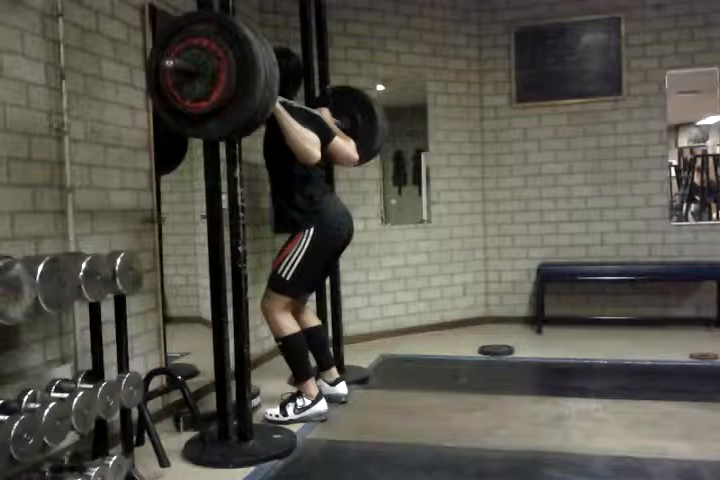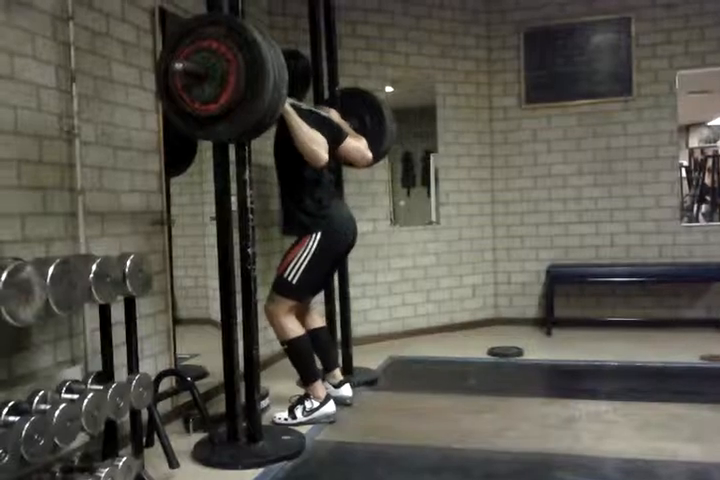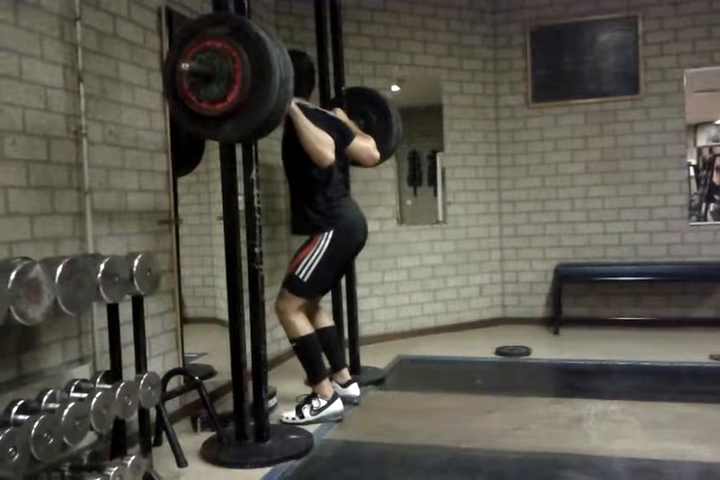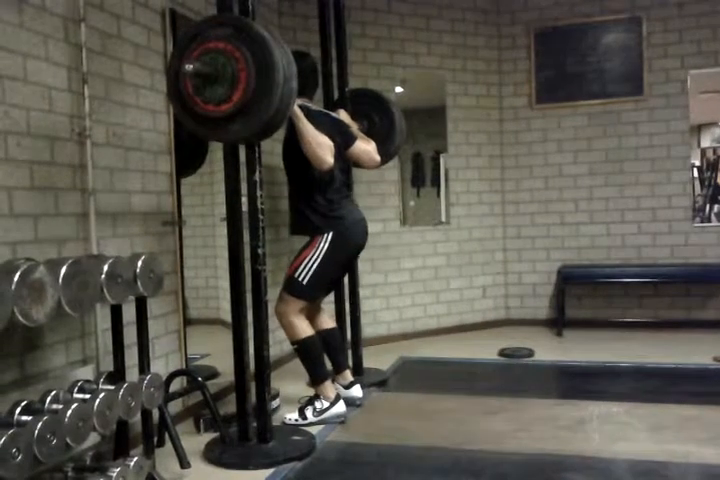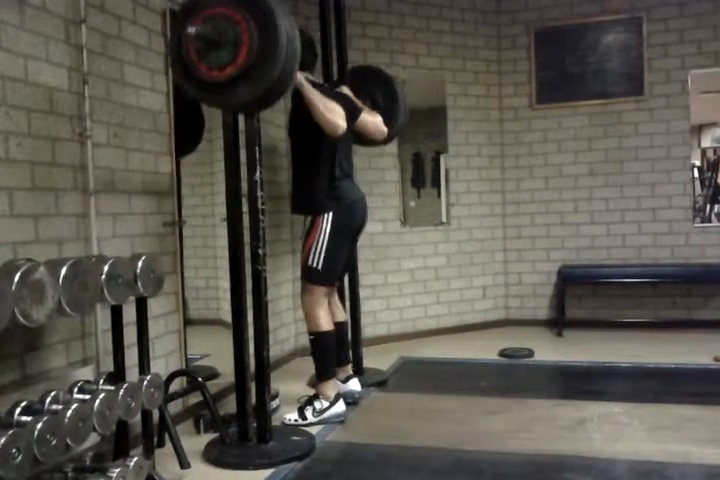
dt=0.4s
person 1, frame 1
left shoulder: (288, 115)
right shoulder: (307, 115)
left elbow: (311, 154)
right elbow: (350, 156)
left wrist: (275, 108)
right wrist: (329, 122)
left hip: (317, 224)
right hip: (335, 219)
left knee: (275, 305)
right knee: (295, 303)
left ankle: (310, 396)
right ankle: (331, 380)
person 1, frame 2
left shoulder: (300, 118)
right shoulder: (319, 118)
left elbow: (318, 156)
right elbow: (364, 156)
left wrist: (285, 110)
right wrist: (340, 122)
left hip: (321, 227)
right hip: (338, 222)
left knee: (279, 308)
right knee: (299, 305)
left ankle: (318, 399)
right ankle: (336, 382)
person 1, frame 3
left shoulder: (304, 118)
right shoulder: (326, 117)
left elbow: (325, 156)
right elbow: (371, 154)
left wrist: (291, 109)
right wrist: (347, 122)
left hip: (333, 227)
right hip: (348, 222)
left knee: (289, 305)
right knee: (308, 303)
left ankle: (325, 398)
right ankle: (343, 381)
person 1, frame 4
left shoulder: (306, 120)
right shoulder: (330, 121)
left elbow: (324, 160)
right elbow: (372, 158)
left wrist: (293, 112)
right wrist: (351, 126)
left hip: (333, 230)
right hip: (349, 225)
left knee: (289, 308)
right knee: (310, 306)
left ankle: (328, 399)
right ankle: (346, 382)
person 1, frame 5
left shoulder: (311, 95)
right shoulder: (331, 94)
left elbow: (335, 125)
right elbow: (379, 129)
left wrist: (300, 83)
right wrist: (352, 98)
left hip: (332, 207)
right hip: (348, 203)
left knee: (314, 298)
right knee: (326, 294)
left ankle: (329, 398)
right ankle: (346, 378)
